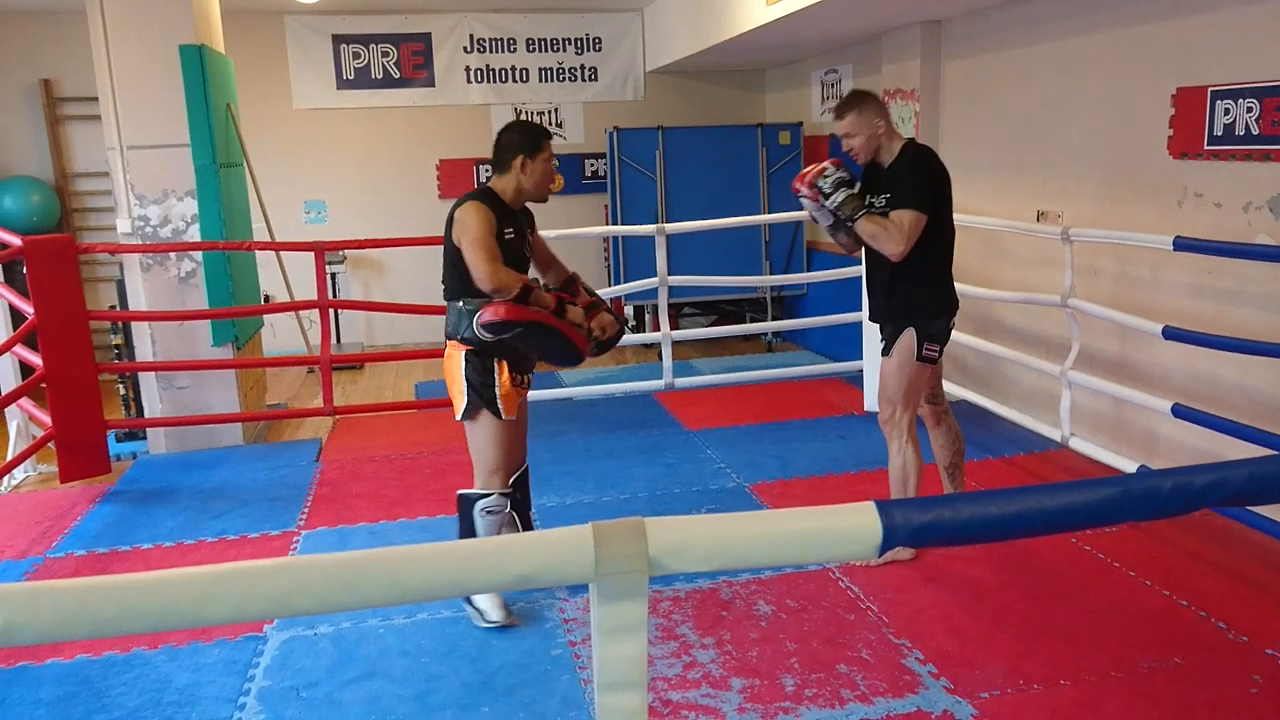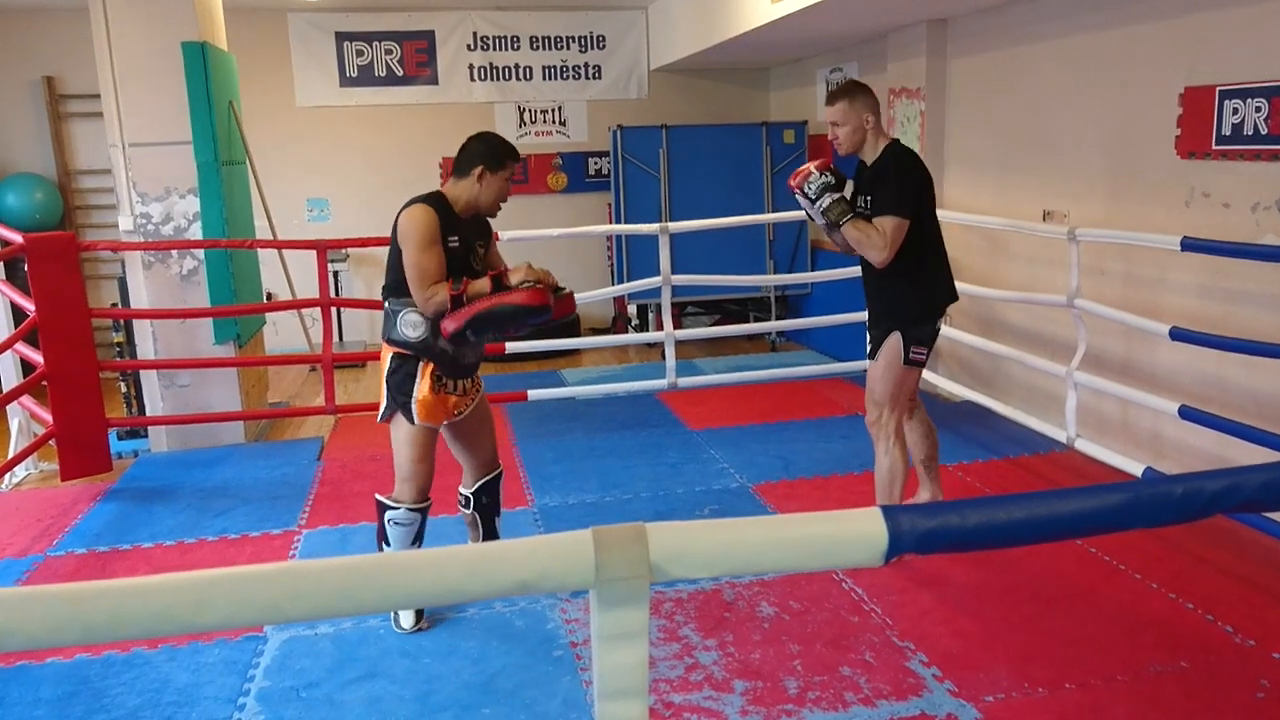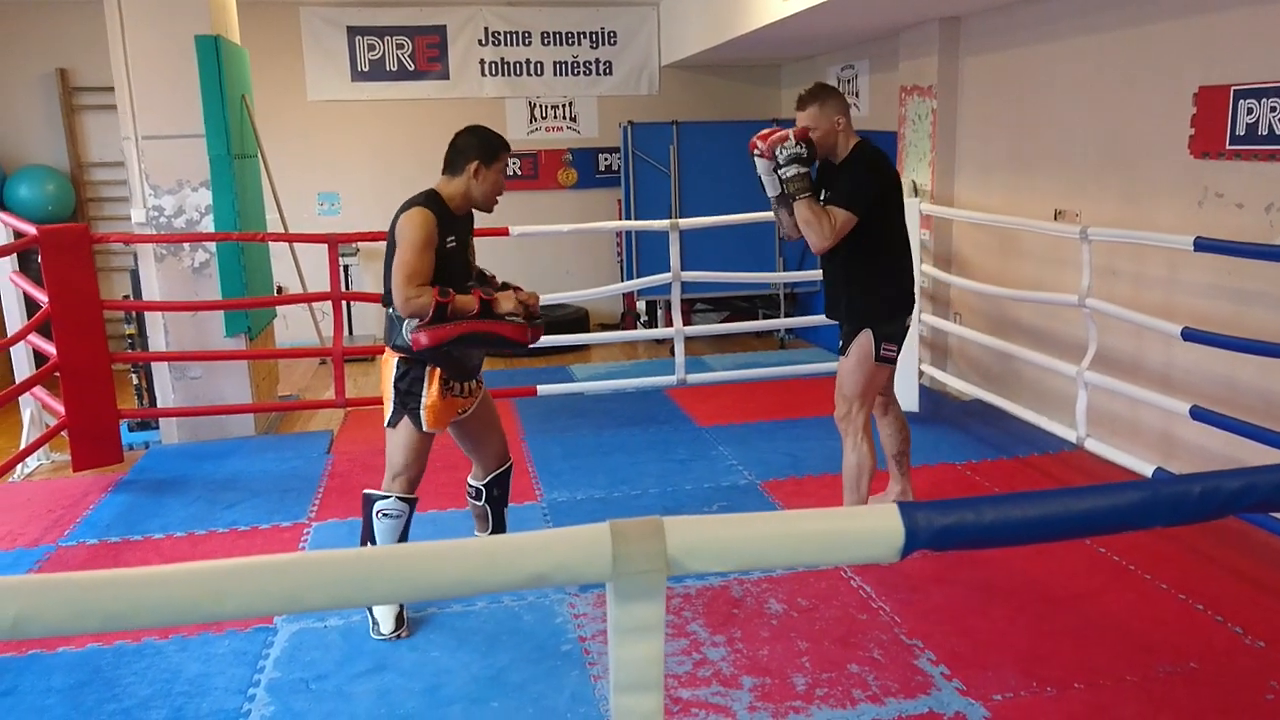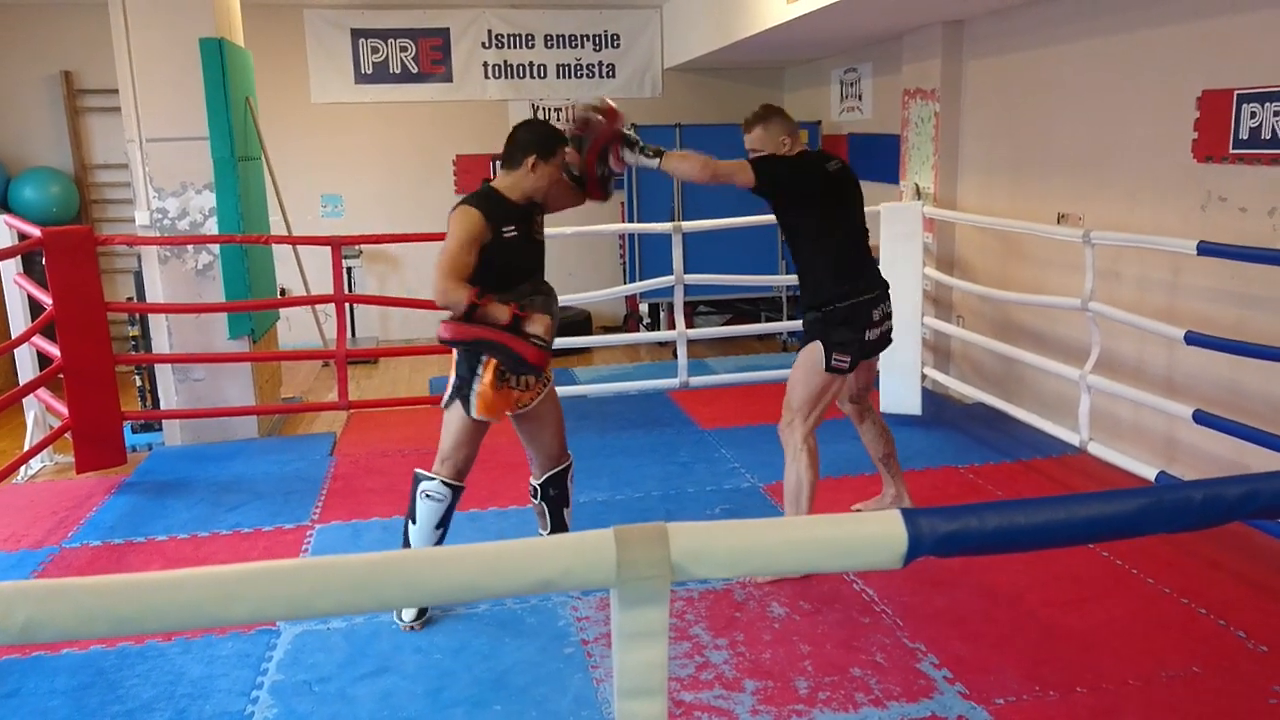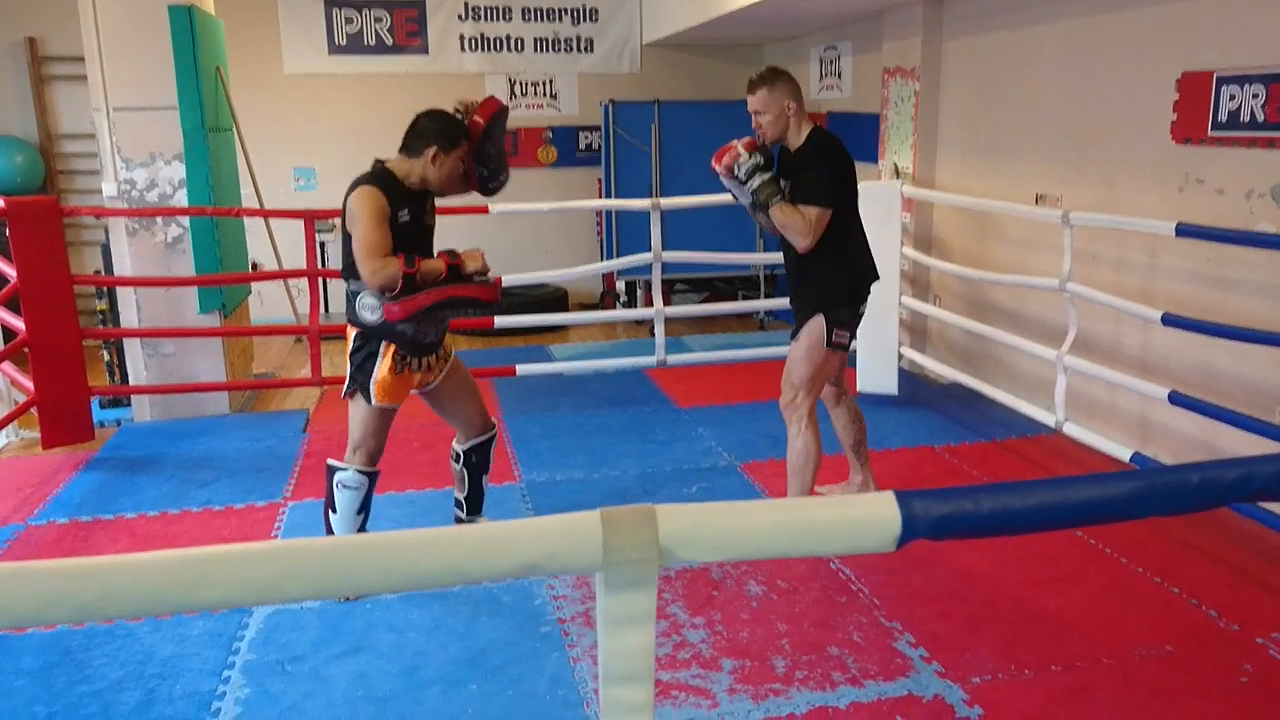
dt=1s
person 1, frame 1
left shoulder: (518, 215)
right shoulder: (475, 212)
left elbow: (552, 269)
right elbow: (491, 278)
left wrist: (591, 305)
right wrist: (562, 305)
left hip: (508, 358)
right hip: (479, 360)
left knee: (514, 466)
right knee: (492, 478)
person 1, frame 2
left shoulder: (478, 225)
right shoulder: (422, 216)
left elbow: (492, 285)
right elbow: (430, 299)
left wrist: (532, 283)
right wrist: (504, 282)
left hip: (460, 369)
right hip: (415, 369)
left knee: (485, 468)
right knee: (412, 487)
person 1, frame 3
left shoulder: (462, 217)
right shoulder: (420, 217)
right elbow: (409, 300)
left wrist: (510, 293)
right wrist: (490, 304)
left hip: (459, 366)
right hip: (417, 370)
left knee: (495, 461)
right knee: (400, 484)
person 1, frame 4
left shoulder: (524, 205)
right shoulder: (475, 214)
left elbow: (583, 190)
right elbow: (447, 290)
right wrist: (519, 319)
right hip: (485, 364)
left knee: (554, 463)
right knee: (449, 472)
person 1, frame 5
left shoulder: (422, 185)
right shoulder: (370, 195)
left elbow: (487, 177)
right elbow: (379, 273)
left wrist: (484, 131)
right wrist: (454, 264)
left hip: (427, 341)
right hip: (380, 347)
left knee: (478, 428)
right knee: (363, 456)
left ankle: (471, 525)
person 2, frame 1
left shoulder: (918, 167)
right shoulder: (874, 172)
left elbow: (895, 244)
right elbow: (854, 242)
left wrist: (845, 200)
right wrist: (825, 212)
left hip: (921, 310)
right hip: (902, 308)
left knee: (894, 416)
right knee: (931, 407)
person 2, frame 2
left shoulder: (900, 169)
right shoulder: (867, 170)
left elbow: (880, 250)
right elbow: (855, 243)
left wrist: (832, 202)
right wrist: (820, 211)
left hip: (910, 309)
right hip: (896, 305)
left knee: (882, 419)
right knee: (903, 404)
right ankle: (930, 493)
person 2, frame 3
left shoulder: (866, 167)
right shoulder: (832, 166)
left elbow: (819, 238)
right elbow: (794, 226)
left wrist: (795, 174)
right wrist: (772, 176)
left hip: (879, 307)
right hip: (865, 304)
left knee: (850, 414)
right knee: (880, 400)
right ankle: (900, 490)
person 2, frame 4
left shoulder: (791, 173)
right shoulder: (830, 170)
left elbow: (713, 170)
left wrist: (644, 154)
left hip: (842, 315)
right hip: (867, 308)
left knee: (795, 428)
right knee: (857, 405)
right ankle: (896, 494)
person 2, frame 5
left shoulder: (823, 155)
right shoulder: (791, 155)
left elbow: (804, 236)
right elbow: (781, 226)
left wrist: (762, 182)
right wrist: (746, 191)
left hip: (834, 293)
right hip: (820, 291)
left knee: (795, 401)
right knee: (831, 389)
right ankle: (861, 480)
